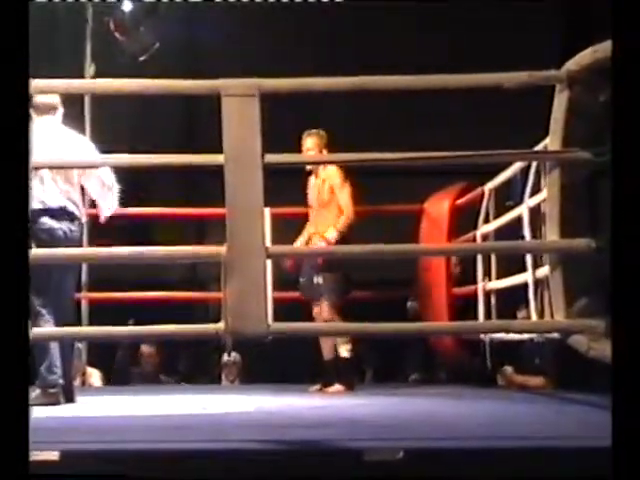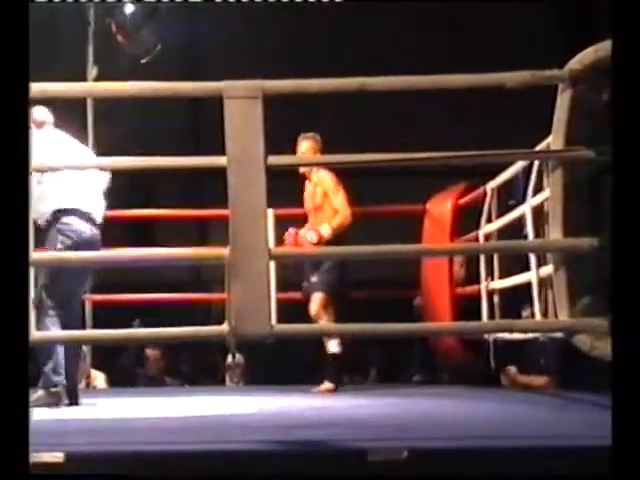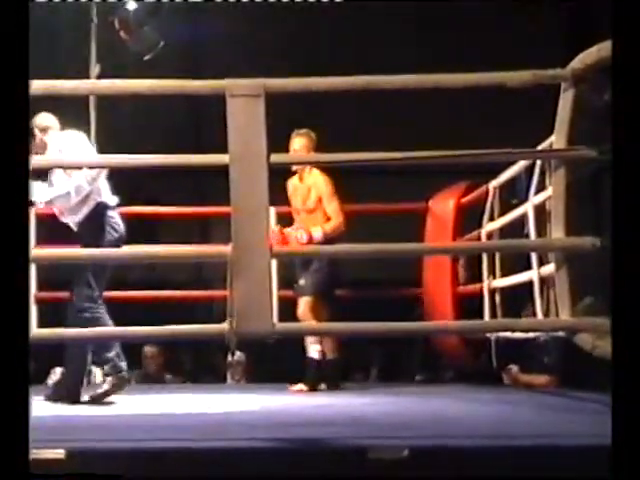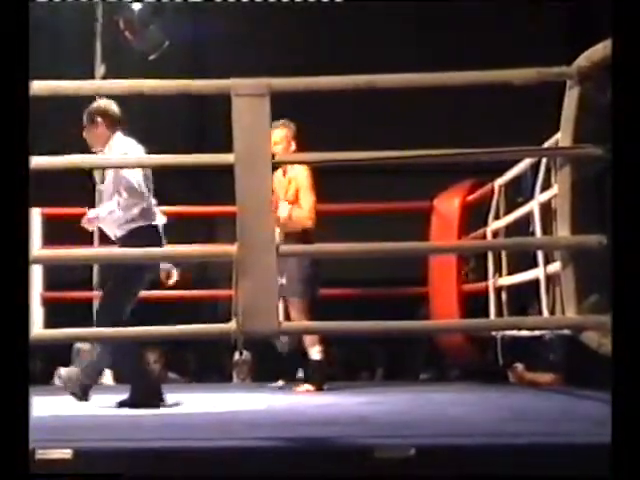
dt=0.4s
person 1, frame 1
left shoulder: (31, 137)
right shoulder: (76, 140)
right elbow: (104, 180)
right wrist: (107, 207)
left hip: (40, 225)
right hip: (70, 226)
left knee: (42, 307)
right knee: (63, 307)
left ankle: (49, 385)
right ankle: (65, 385)
person 1, frame 2
left shoulder: (39, 144)
right shoulder: (75, 146)
left elbow: (35, 187)
right elbow: (102, 176)
left hip: (65, 226)
right hip: (89, 227)
left knee: (48, 307)
right knee: (70, 309)
left ankle: (52, 385)
right ankle: (68, 387)
person 1, frame 3
left shoulder: (69, 140)
right shoulder: (58, 156)
left elbow: (95, 168)
right elbow: (52, 193)
left wrist: (62, 196)
left hip: (100, 224)
right hip: (93, 227)
left knee: (86, 300)
right knee: (79, 303)
left ankle: (115, 369)
right ankle: (69, 385)
person 1, frame 4
left shoulder: (121, 151)
right shoulder: (124, 150)
left elbow: (136, 200)
left wrist: (98, 218)
left hip: (138, 241)
right hip: (143, 241)
left knee: (110, 316)
right knee: (110, 315)
left ankle: (146, 390)
right ankle: (82, 379)
person 2, frame 1
left shoulder: (335, 174)
right shoulder: (311, 181)
left elbow: (349, 213)
left wrist: (329, 238)
right wrist: (298, 245)
right hip: (313, 251)
left knee: (329, 314)
right knee: (318, 316)
left ankle: (345, 377)
right ankle: (330, 375)
person 2, frame 2
left shoulder: (327, 178)
right shoulder: (307, 185)
left elbow: (346, 214)
left wrist: (320, 233)
right wrist: (299, 234)
left knee: (317, 309)
right knee: (326, 314)
left ankle: (334, 373)
right ankle: (333, 374)
person 2, frame 3
left shoulder: (321, 181)
right shoulder: (291, 184)
left elbow: (339, 222)
left wrist: (312, 235)
right wrist: (287, 234)
left hip: (321, 253)
right hip: (304, 254)
left knee: (305, 311)
right knee: (320, 316)
left ankle: (312, 377)
right ankle: (332, 376)
person 2, frame 4
left shoulder: (302, 173)
right shoulder: (276, 175)
left elbow: (307, 219)
left wrist: (278, 206)
left hip: (300, 247)
right hip: (282, 246)
left knee: (299, 314)
left ankle: (317, 376)
right ankle: (291, 366)
